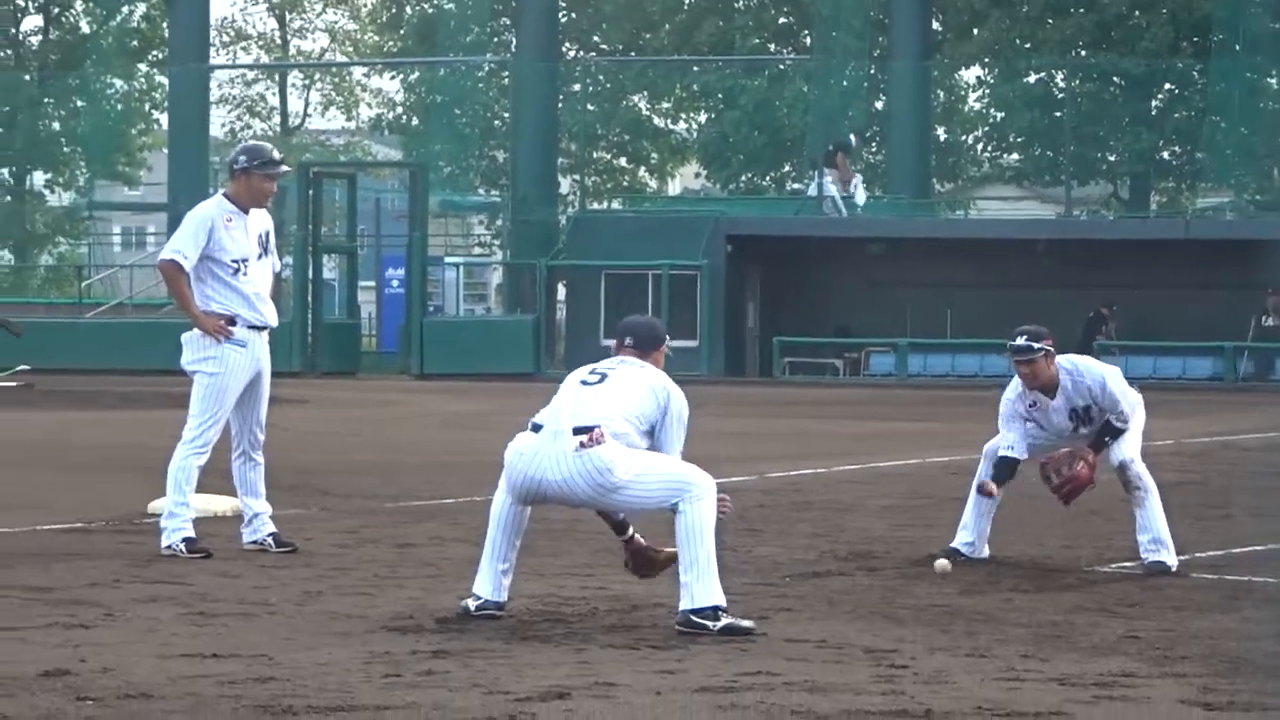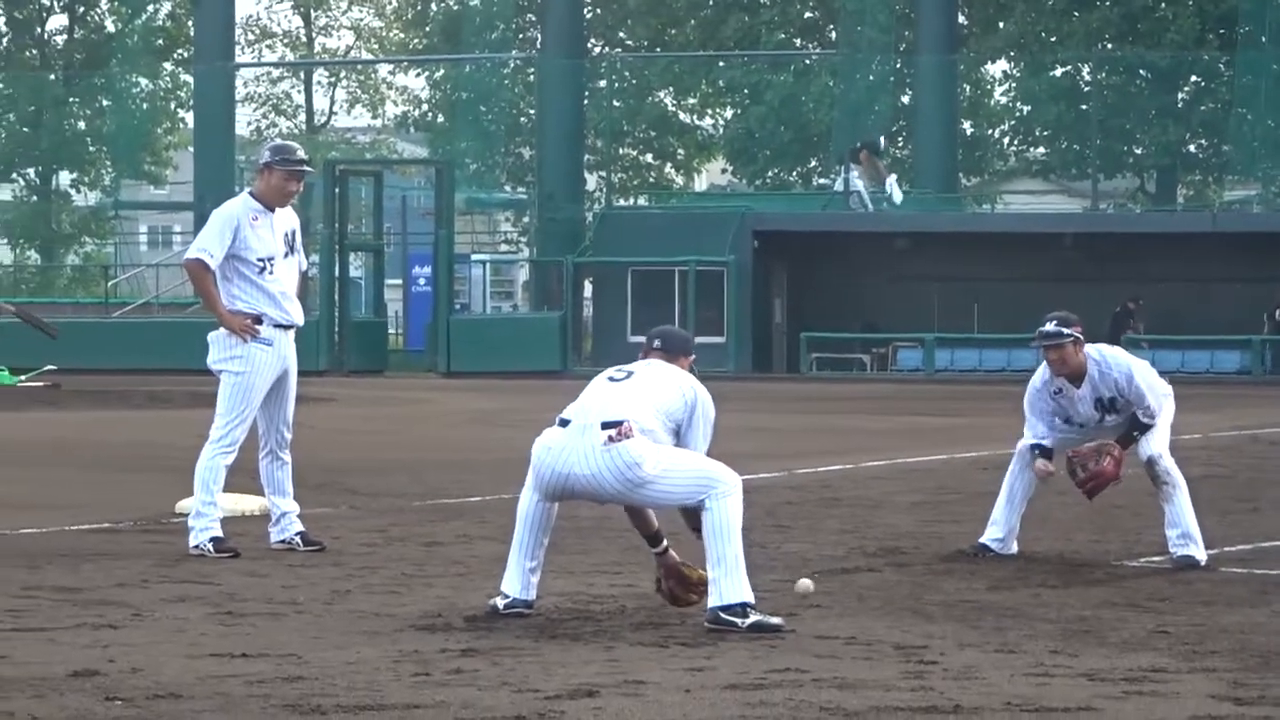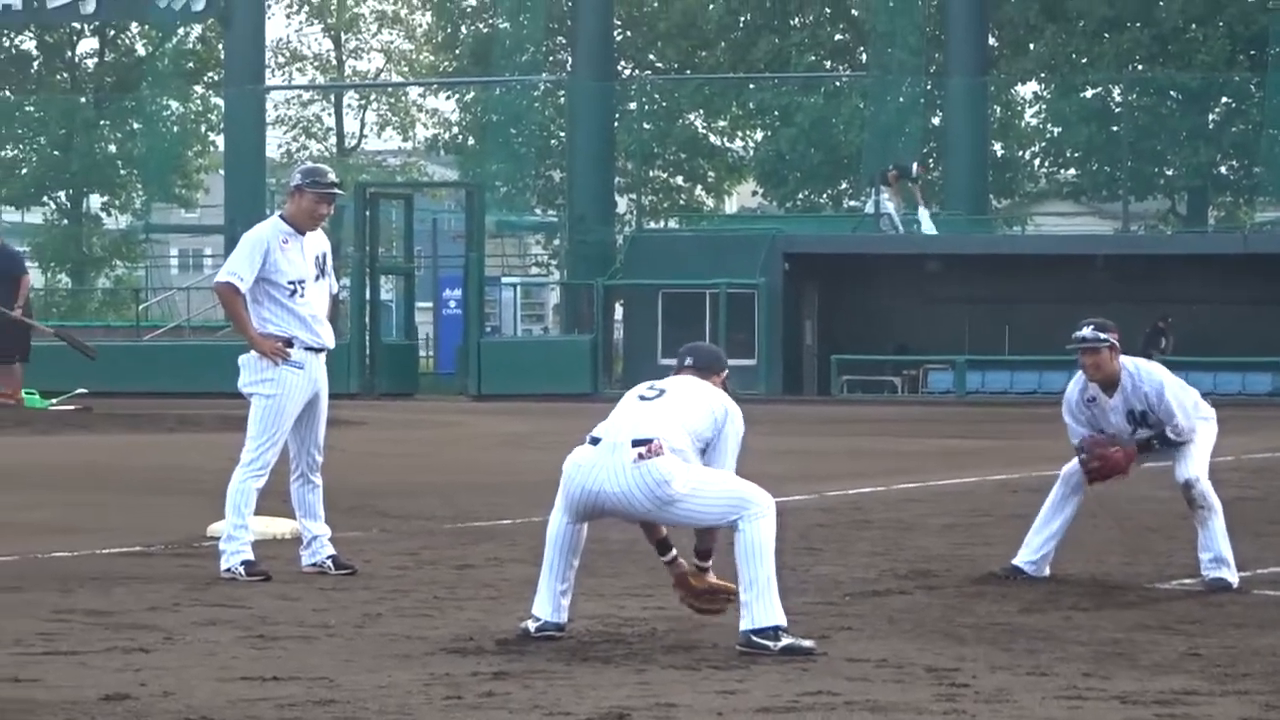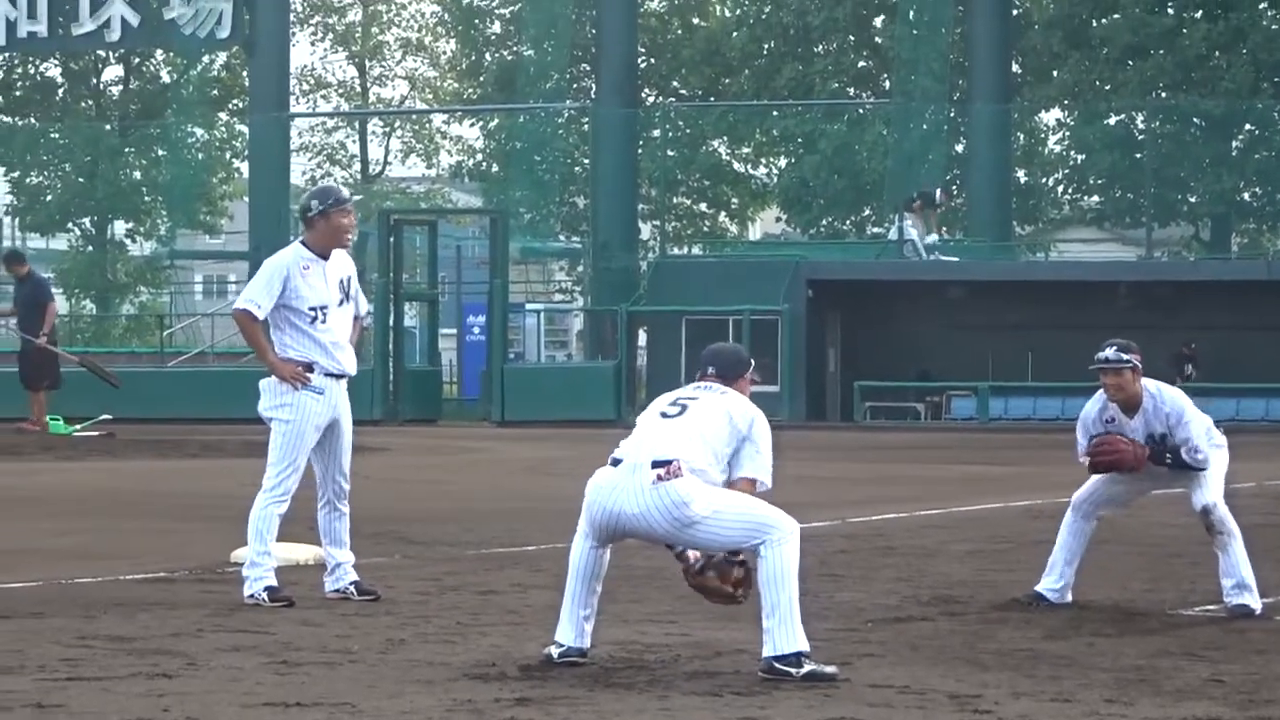
dt=0.4s
person 1, frame 1
left shoulder: (263, 219)
right shoulder: (208, 215)
right elbow: (169, 263)
right wrist: (197, 317)
left hip: (259, 342)
right hip: (224, 343)
left knee: (251, 442)
right knee: (198, 438)
left ankle: (257, 528)
right ankle: (176, 531)
person 1, frame 2
left shoulder: (289, 217)
right shoulder: (233, 213)
right elbow: (195, 261)
right wrist: (223, 315)
left hip: (285, 341)
right hip: (251, 342)
left knee: (279, 441)
right knee: (225, 438)
left ankle: (286, 527)
right ankle: (203, 530)
person 1, frame 3
left shoulder: (319, 241)
right shoulder: (263, 237)
right elbow: (225, 285)
right wrist: (254, 338)
left hip: (316, 364)
right hip: (282, 365)
left knee: (309, 464)
right knee: (256, 462)
left ankle: (316, 550)
right ankle: (235, 554)
person 1, frame 4
left shoulder: (344, 263)
right shoulder: (284, 264)
right elbow: (244, 312)
right wrist: (274, 363)
left hip: (338, 389)
right hip: (302, 391)
left knee: (336, 490)
right knee: (278, 487)
left ankle: (340, 576)
right ankle: (258, 580)
person 2, frame 1
left shoulder: (580, 373)
right shoulder: (665, 386)
right elbow: (666, 470)
right wrist: (697, 501)
left hip: (530, 457)
right hip: (590, 462)
left knee: (512, 487)
right knee: (698, 487)
left ankle: (487, 596)
right ankle: (701, 610)
person 2, frame 2
left shoulder: (606, 376)
right shoulder: (692, 386)
right elbow: (686, 481)
left wrist: (660, 548)
right wrist: (709, 534)
left hip: (557, 453)
right hip: (616, 456)
left knee: (540, 486)
right knee: (724, 485)
left ankle: (516, 595)
right ankle: (730, 607)
person 2, frame 3
left shoulder: (638, 391)
right shoulder: (724, 404)
right elbow: (711, 495)
left wrist: (668, 556)
right wrist: (703, 562)
left hip: (586, 469)
right hip: (646, 473)
left knee: (569, 508)
right knee: (756, 506)
left ankle: (547, 617)
right ankle: (762, 630)
person 2, frame 4
left shoulder: (662, 401)
right shoulder: (748, 412)
right elbow: (740, 494)
left wrist: (679, 550)
left hip: (608, 489)
right hip: (669, 493)
left knee: (590, 534)
right knee: (780, 531)
left ankle: (569, 643)
right ankle: (784, 656)
person 3, frame 1
left shoulder: (1091, 374)
right shoulder: (1014, 397)
left elbow: (1123, 414)
right elbow: (1012, 452)
left wrist: (1091, 453)
right wrist: (995, 483)
left hip: (1115, 416)
right hip: (1053, 427)
left knee: (1127, 462)
right knee: (993, 453)
left ankle: (1159, 554)
right ankle: (969, 545)
person 3, frame 2
left shoulder: (1119, 366)
right shoulder: (1041, 383)
left elbow: (1149, 410)
right elbow: (1039, 437)
left wrist: (1118, 448)
right wrist: (1041, 459)
left hip: (1147, 405)
right hip: (1082, 419)
left knee: (1155, 456)
right knee: (1025, 451)
left ankle: (1188, 549)
right ankle: (998, 540)
person 3, frame 3
left shoulder: (1151, 379)
right shoulder: (1077, 392)
left elbow: (1182, 430)
right elbow: (1085, 439)
left wrist: (1134, 450)
left hip: (1190, 422)
right hip: (1127, 436)
left knee: (1191, 478)
right knee: (1071, 476)
left ankle: (1219, 570)
right ankle: (1030, 563)
person 3, frame 4
left shoulder: (1171, 402)
right shoulder: (1095, 410)
left elbow: (1199, 458)
right elbow: (1091, 458)
left wrist: (1148, 454)
left hip: (1201, 451)
left knee: (1210, 506)
right knee: (1083, 503)
left ankle: (1242, 597)
right ankle: (1053, 590)
